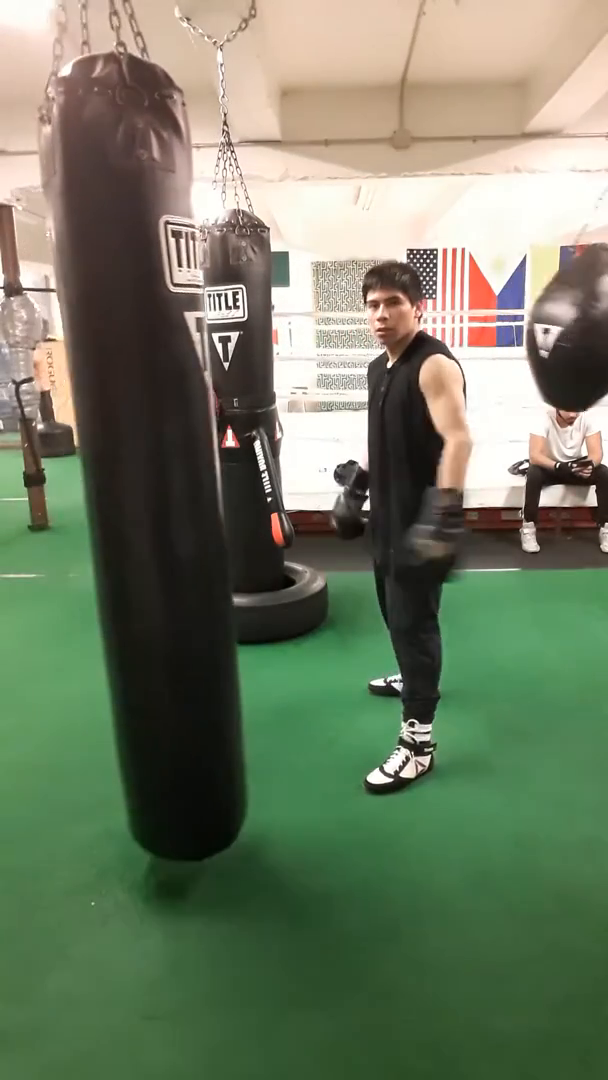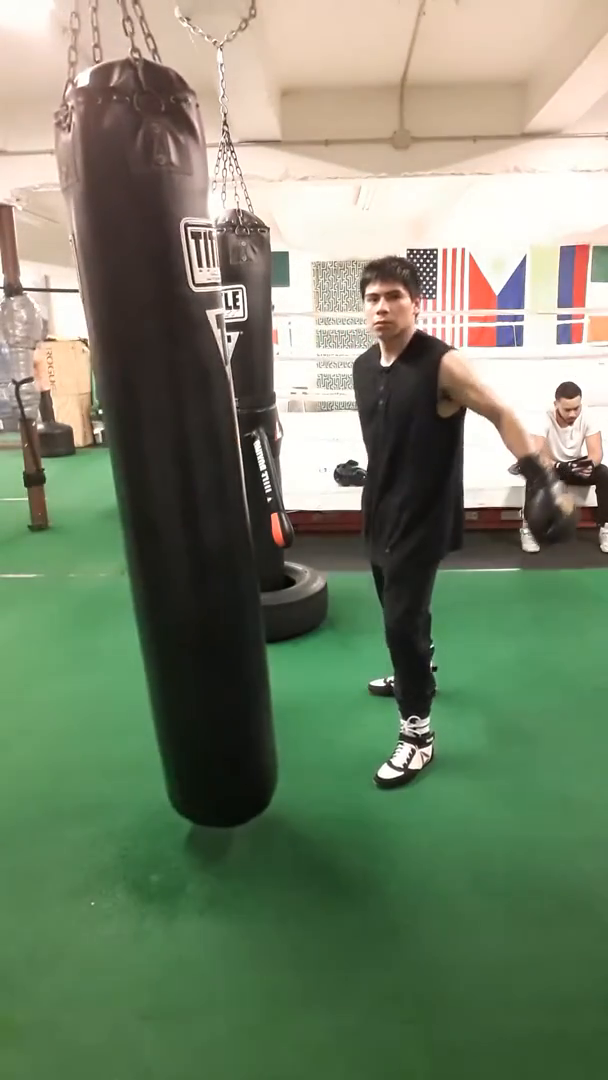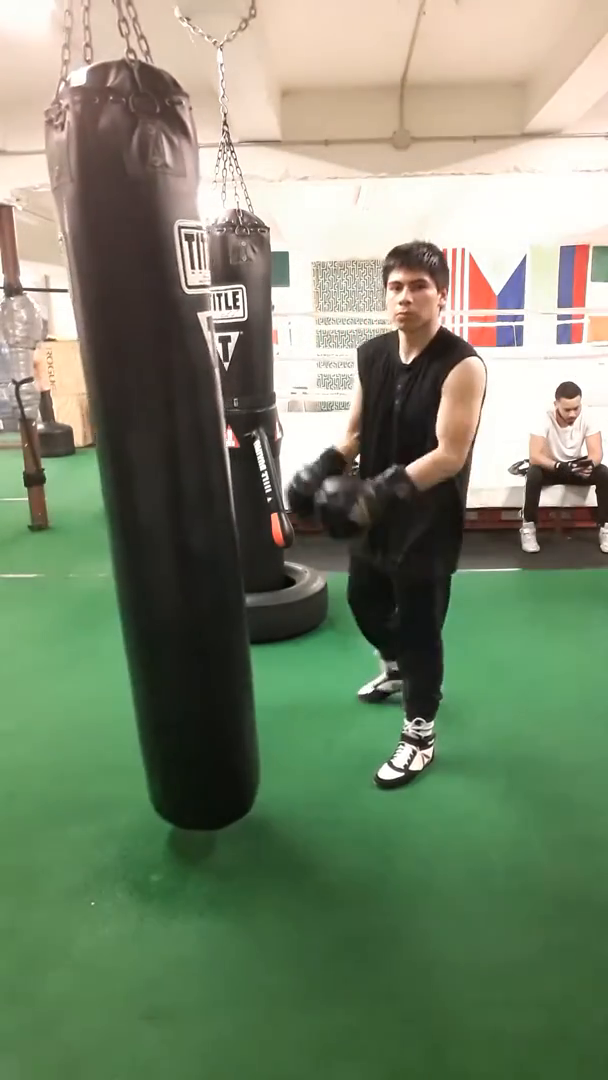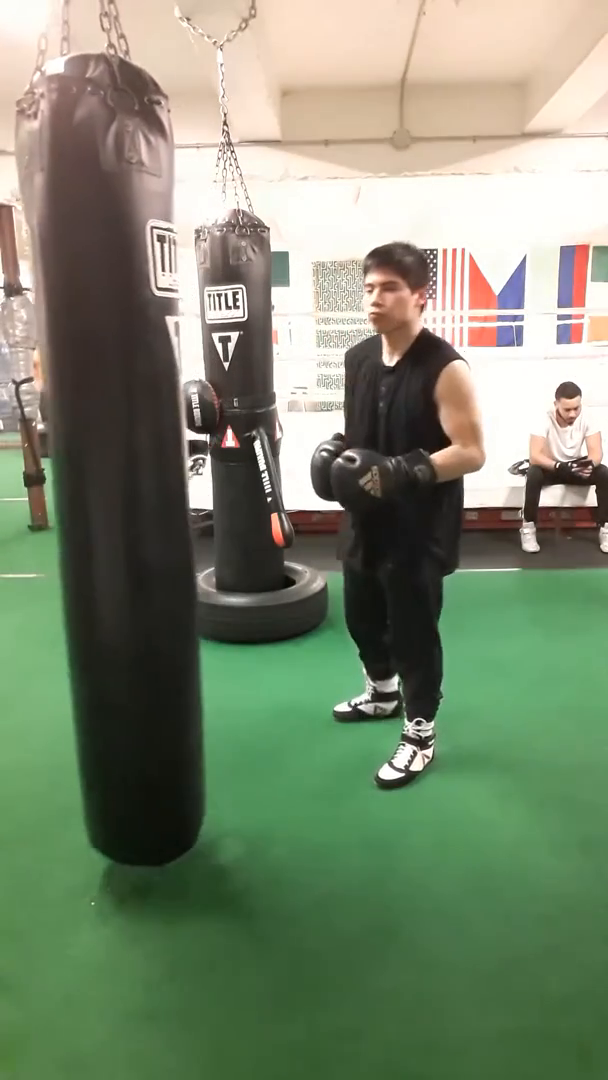
dt=0.4s
person 1, frame 1
left shoulder: (434, 363)
right shoulder: (382, 367)
left elbow: (459, 442)
left wrist: (439, 519)
right wrist: (354, 489)
left hip: (421, 521)
right hip: (389, 516)
left knee: (413, 621)
right knee: (394, 609)
left ankle: (417, 742)
right ankle: (415, 678)
person 1, frame 2
left shoulder: (442, 364)
right shoulder: (363, 367)
left elbow: (503, 417)
left wrist: (541, 480)
left hip: (424, 514)
right hip: (383, 510)
left knee: (401, 621)
right knee: (403, 608)
left ankle: (418, 734)
right ankle: (416, 674)
person 1, frame 3
left shoulder: (463, 366)
right shoulder: (371, 355)
left elbow: (451, 456)
left wrist: (379, 491)
right wrist: (322, 470)
left hip: (428, 526)
right hip: (374, 520)
left knee: (418, 629)
right knee: (365, 605)
left ankle: (419, 737)
right ankle: (398, 672)
person 1, frame 4
left shoulder: (445, 369)
right shoulder: (357, 358)
left elbow: (472, 452)
left wrist: (399, 473)
right wrist: (335, 452)
left hip: (419, 529)
right hip: (367, 523)
left knee: (414, 630)
right knee: (361, 616)
left ankle: (420, 737)
right ankle: (382, 693)
